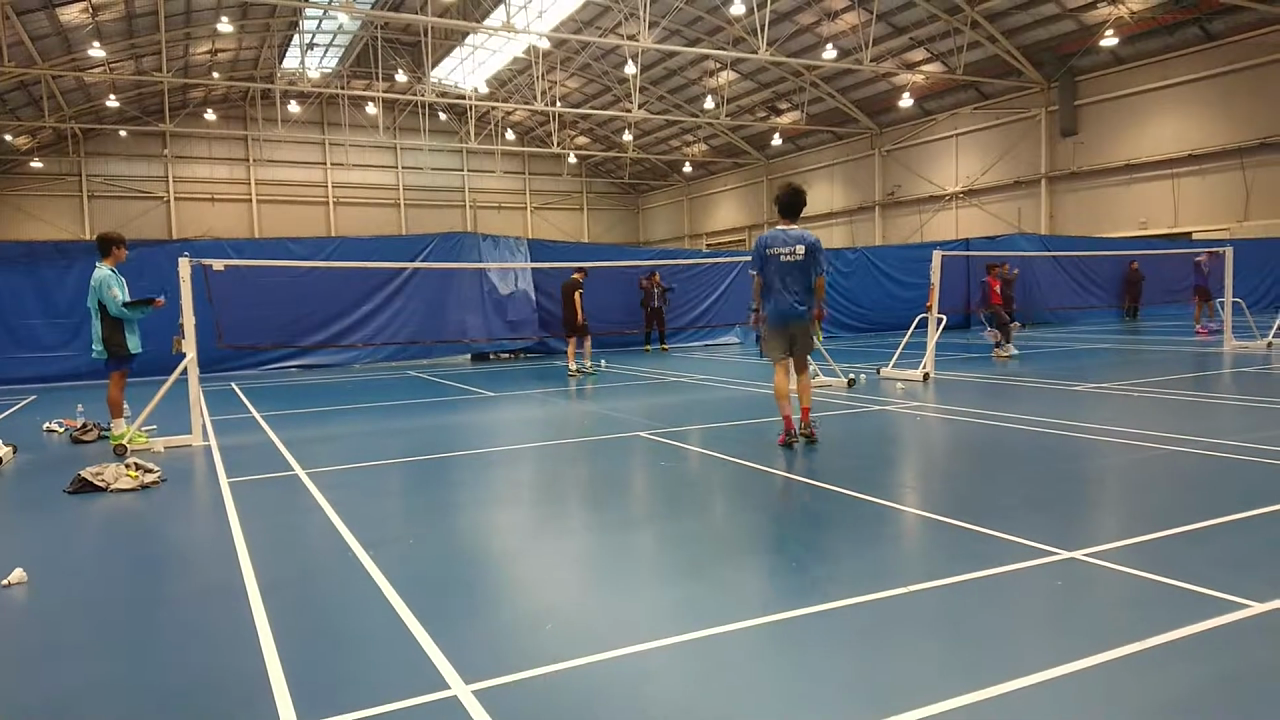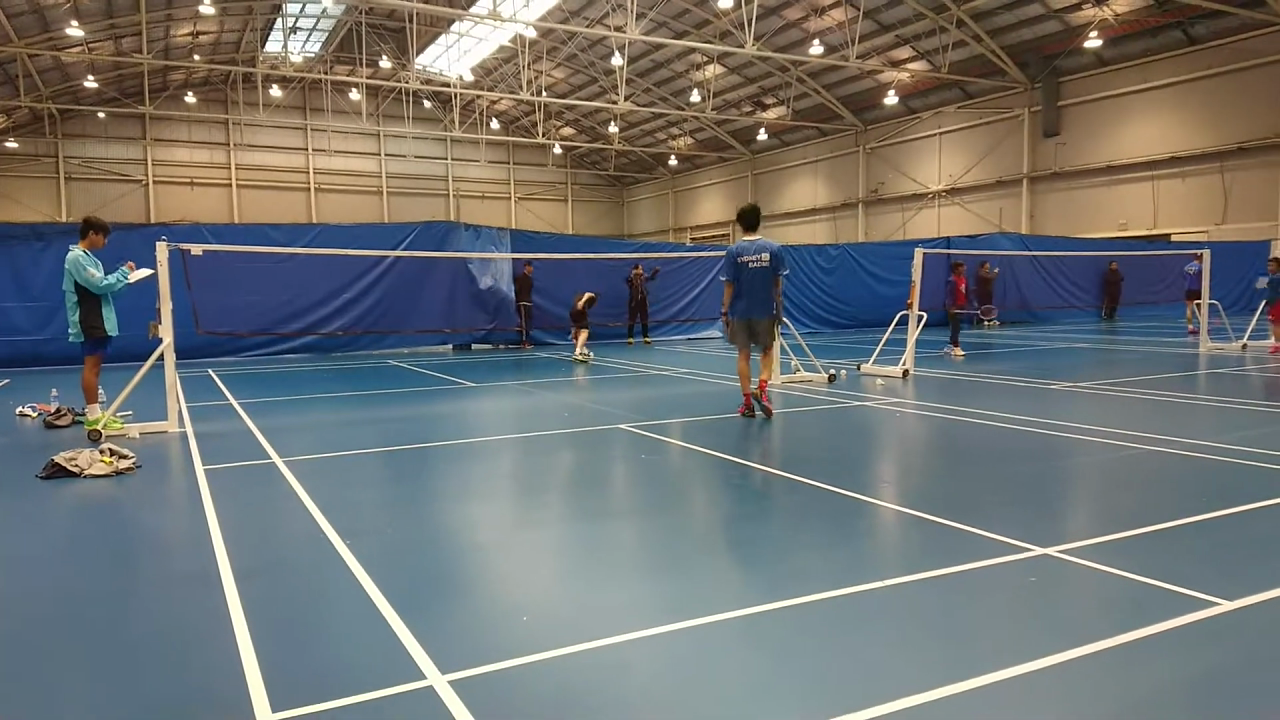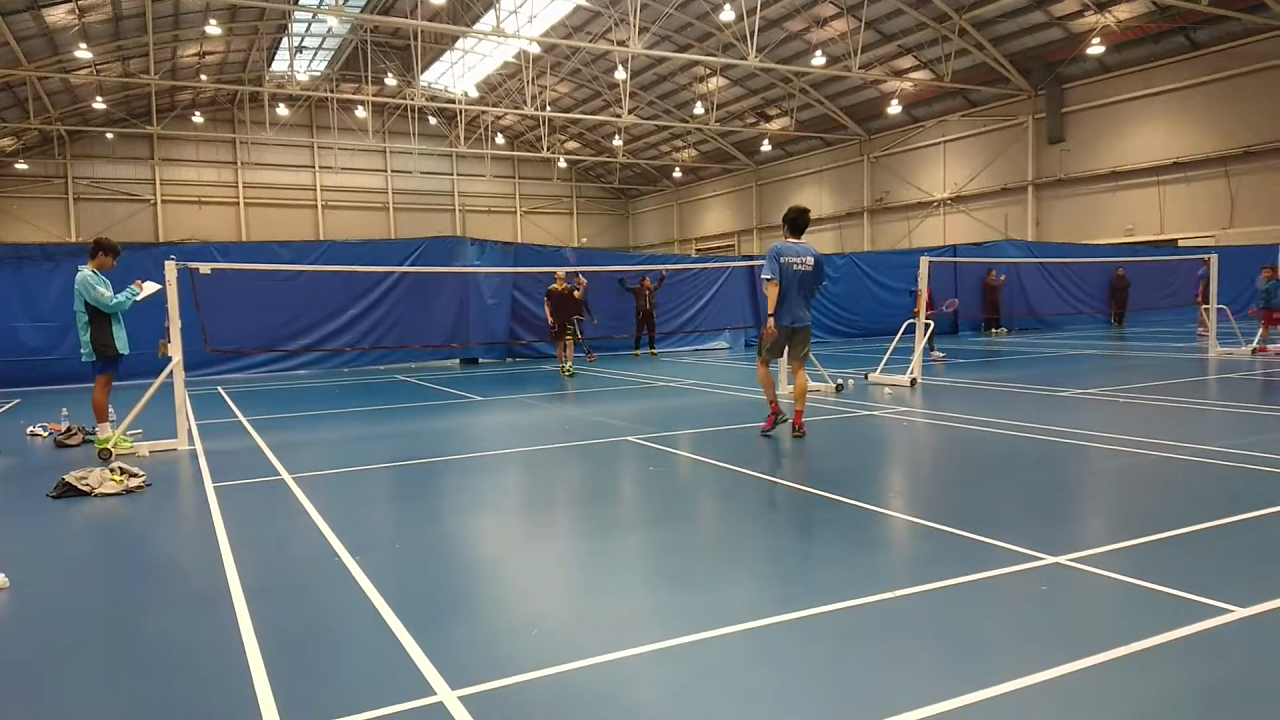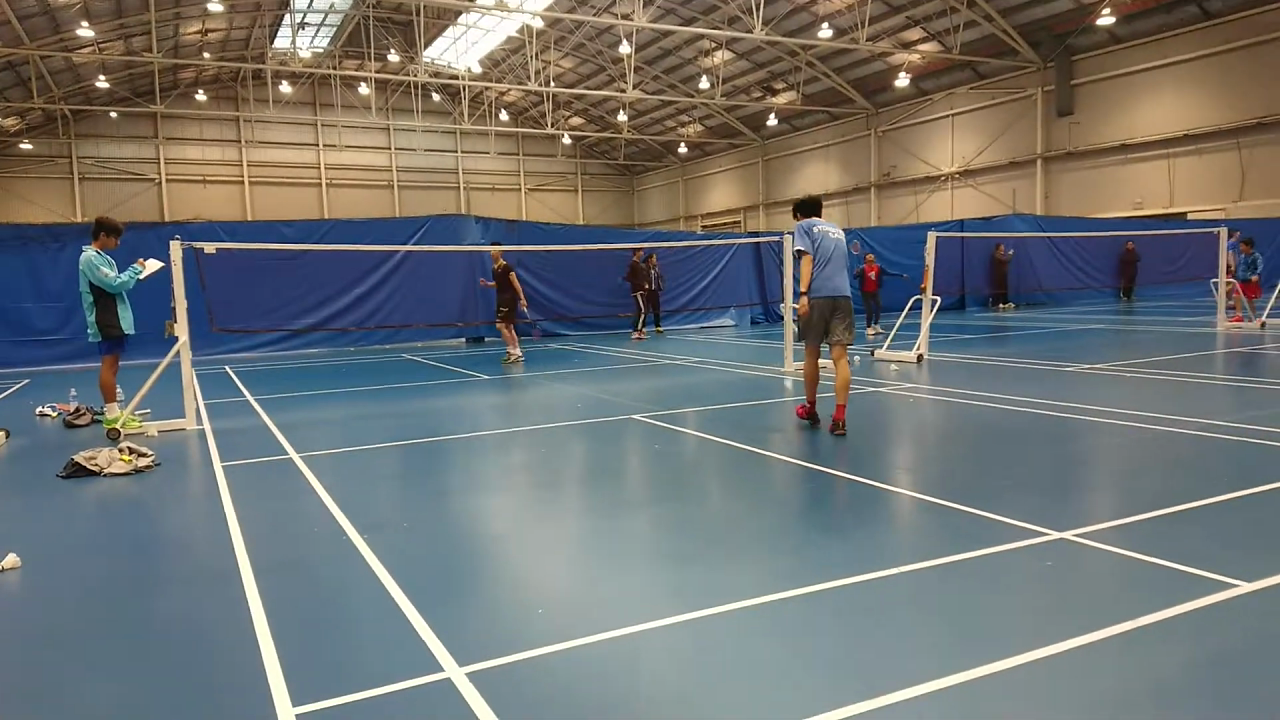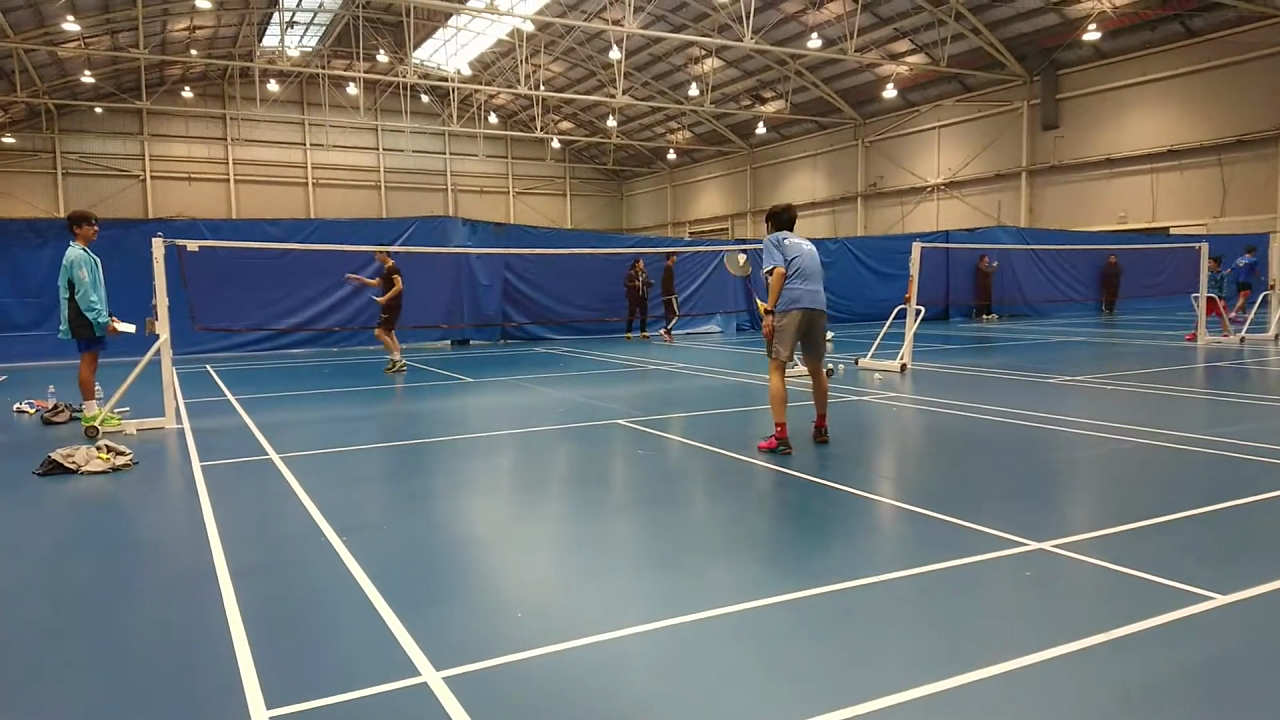
dt=1s
person 1, frame 1
left shoulder: (764, 240)
right shoulder: (810, 241)
left elbow: (758, 281)
right elbow: (819, 280)
left wrist: (756, 309)
right wrist: (818, 308)
left hip: (773, 315)
right hip: (801, 314)
left knee: (781, 369)
right knee: (802, 369)
left ankle: (789, 428)
right ankle: (806, 421)
person 1, frame 2
left shoulder: (733, 251)
right shoulder: (773, 249)
left elbow: (729, 286)
right elbow: (778, 283)
left wrist: (724, 311)
right wrist: (778, 310)
left hip: (739, 312)
right hip: (765, 311)
left knee: (744, 354)
right knee: (767, 350)
left ankle: (747, 403)
right ankle: (762, 390)
person 1, frame 3
left shoulder: (776, 250)
right shoulder: (814, 255)
left elbow: (773, 284)
left wrist: (770, 315)
left hip: (780, 319)
right hip: (802, 320)
left knee: (763, 363)
right knee: (798, 369)
left ankle: (774, 409)
right ankle: (798, 422)
person 1, frame 4
left shoulder: (804, 226)
right shoulder: (838, 231)
left elbow: (807, 259)
left wrist: (802, 294)
left hip: (818, 293)
right hip: (842, 294)
left knee: (811, 353)
right knee: (840, 357)
left ankle: (810, 409)
right ankle: (839, 418)
person 1, frame 5
left shoulder: (773, 239)
right shoulder: (808, 244)
left elbow: (779, 273)
left wrist: (769, 310)
right wrist: (774, 306)
left hip: (791, 307)
right hip: (818, 307)
left knee: (777, 371)
right knee: (816, 370)
left ankle: (781, 438)
right ankle: (821, 428)
person 2, frame 1
left shoulder: (109, 274)
right shoulder: (106, 276)
right elbow: (118, 309)
left wrist: (143, 305)
right wrist: (147, 307)
left hip: (121, 338)
right hip: (115, 339)
left knee: (120, 381)
right knee: (116, 382)
left ankle: (120, 427)
right ankle: (118, 432)
person 2, frame 2
left shoulder: (86, 257)
right shoulder: (77, 258)
right elbow: (99, 285)
left wrist: (122, 277)
right wrist: (124, 272)
left hip: (97, 321)
right hip: (90, 323)
left knee: (94, 367)
right knee: (91, 367)
left ankle: (95, 413)
right ankle: (93, 417)
person 2, frame 3
left shoulder: (95, 277)
right shoulder: (86, 278)
left elbow: (107, 305)
right elbow: (110, 304)
left wrist: (130, 295)
right wrist: (133, 290)
left hip: (108, 339)
right hip: (100, 341)
left knee: (105, 386)
right knee: (102, 386)
left ankle: (106, 432)
right ankle: (103, 436)
person 2, frame 4
left shoulder: (100, 257)
right shoulder: (91, 258)
right elbow: (114, 284)
left wrist: (134, 274)
right wrist: (136, 269)
left hip: (114, 320)
right hip: (106, 321)
left knee: (112, 366)
right knee: (109, 366)
left ankle: (113, 411)
right ankle: (111, 415)
person 2, frame 5
left shoulder: (84, 254)
right shoulder: (78, 256)
right elbow: (84, 293)
left wrist: (106, 316)
right wrist: (104, 320)
left hip: (91, 319)
right hip: (84, 320)
left knee: (91, 363)
right knee: (88, 363)
left ankle: (92, 409)
right ankle: (90, 413)
